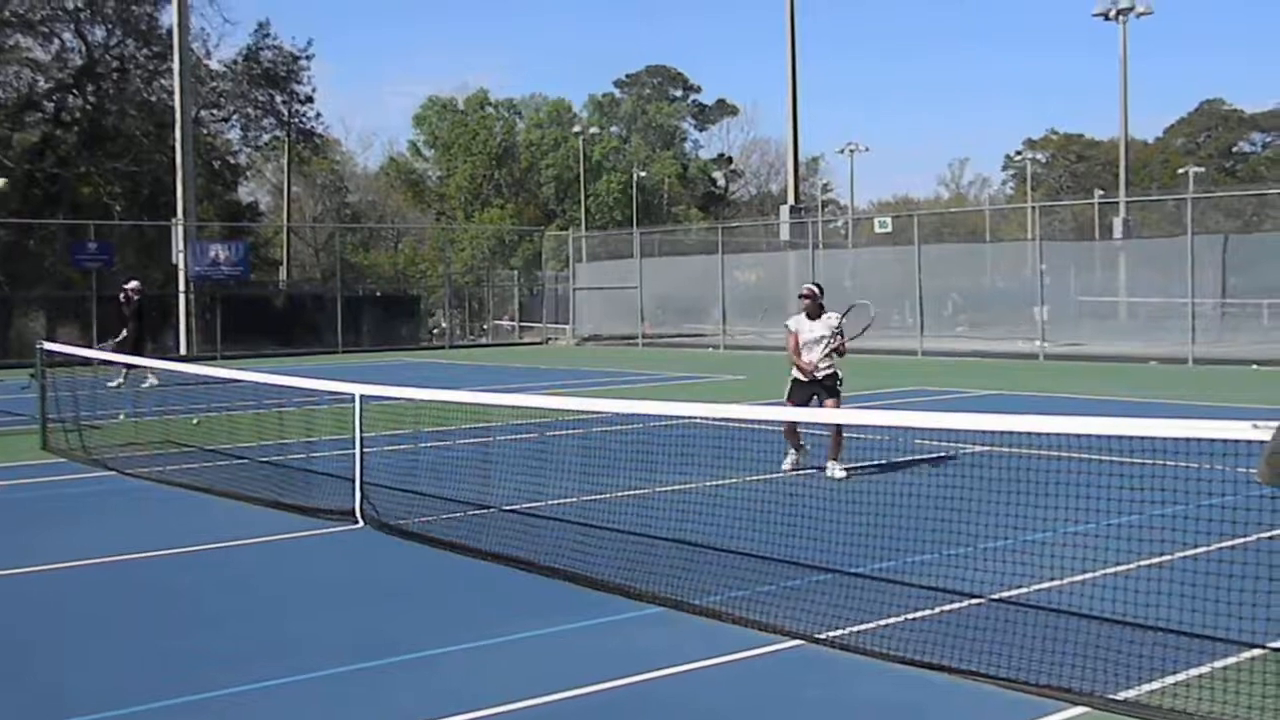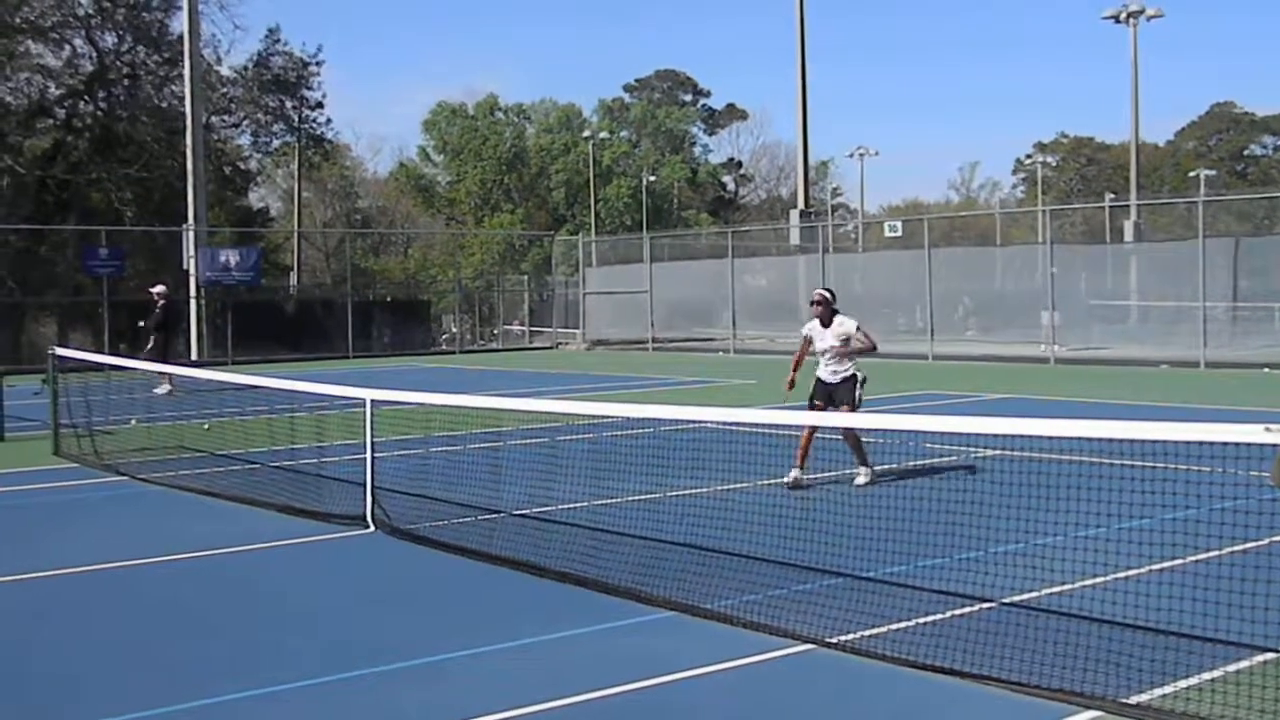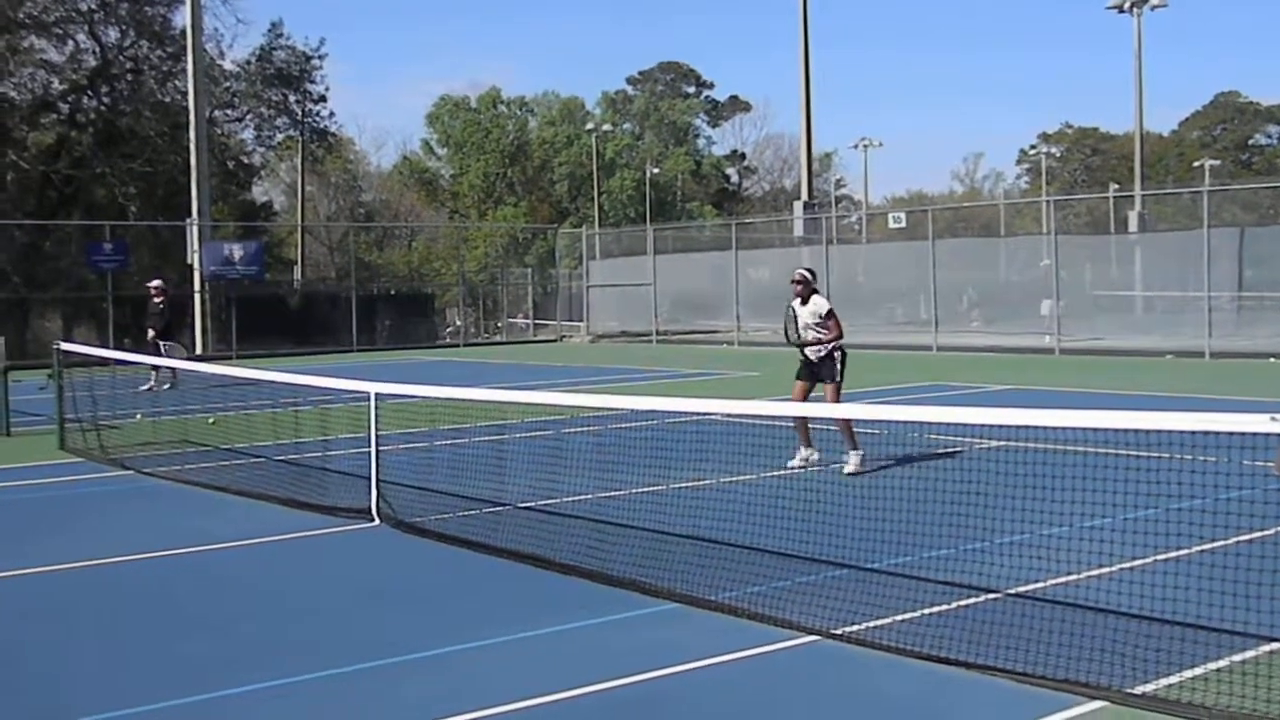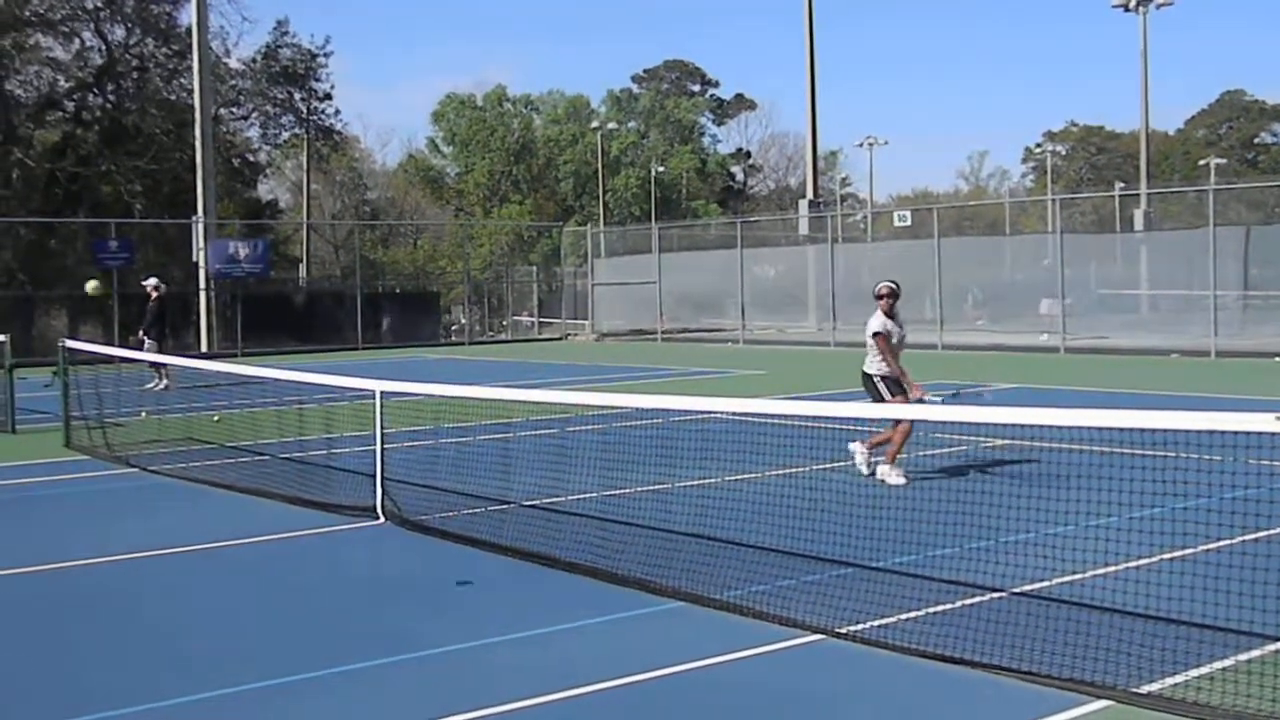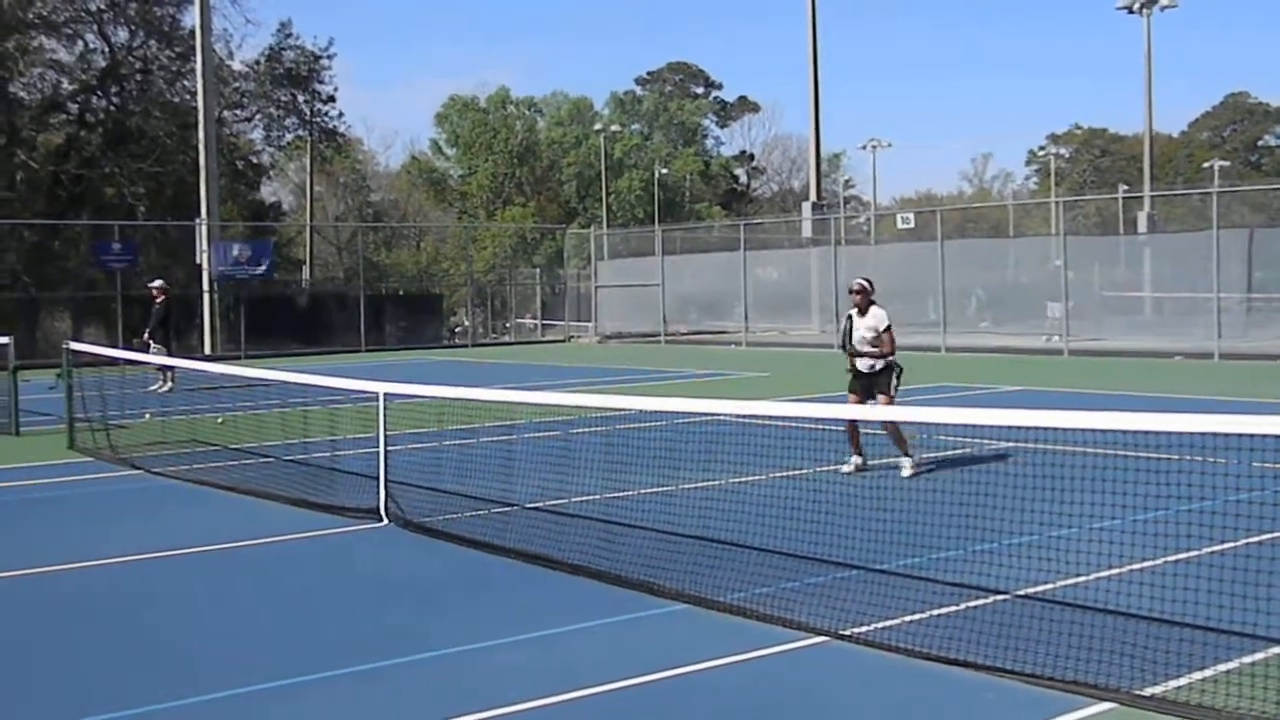
dt=1s
person 1, frame 1
left shoulder: (833, 319)
right shoulder: (794, 322)
left elbow: (840, 353)
right elbow: (793, 353)
left wrist: (840, 345)
right wrist: (803, 365)
left hip: (827, 377)
right hip: (802, 378)
right knee: (788, 425)
left ankle: (833, 463)
right ankle: (797, 451)
person 1, frame 2
left shoulder: (845, 323)
right shoulder: (811, 328)
left elbow: (871, 346)
right elbow: (801, 354)
left wrist: (849, 350)
right wrist: (792, 374)
left hip: (847, 379)
right hip: (823, 380)
left knee: (845, 428)
right knee: (809, 425)
left ankle: (865, 468)
right ankle: (797, 472)
person 1, frame 3
left shoulder: (820, 303)
right shoulder: (795, 305)
left elbow: (838, 334)
left wrist: (812, 342)
right wrist: (801, 344)
left hip: (829, 357)
right hip: (810, 358)
left knee: (833, 405)
right knee: (796, 403)
left ankle: (854, 452)
right ankle: (806, 452)
person 1, frame 4
left shoulder: (894, 315)
right shoulder: (879, 325)
right elbow: (891, 361)
right wrist: (912, 386)
left hip: (889, 376)
right hip: (877, 377)
left knee: (901, 426)
right knee: (907, 420)
left ankle: (862, 447)
right ankle: (887, 467)
person 1, frame 5
left shoulder: (879, 315)
right shoulder: (850, 316)
left elbow: (890, 350)
left wrist: (862, 354)
right wrist: (852, 359)
left hip: (883, 371)
right hip: (861, 372)
left knee: (885, 419)
right knee: (849, 417)
left ankle: (907, 458)
right ankle: (857, 457)
